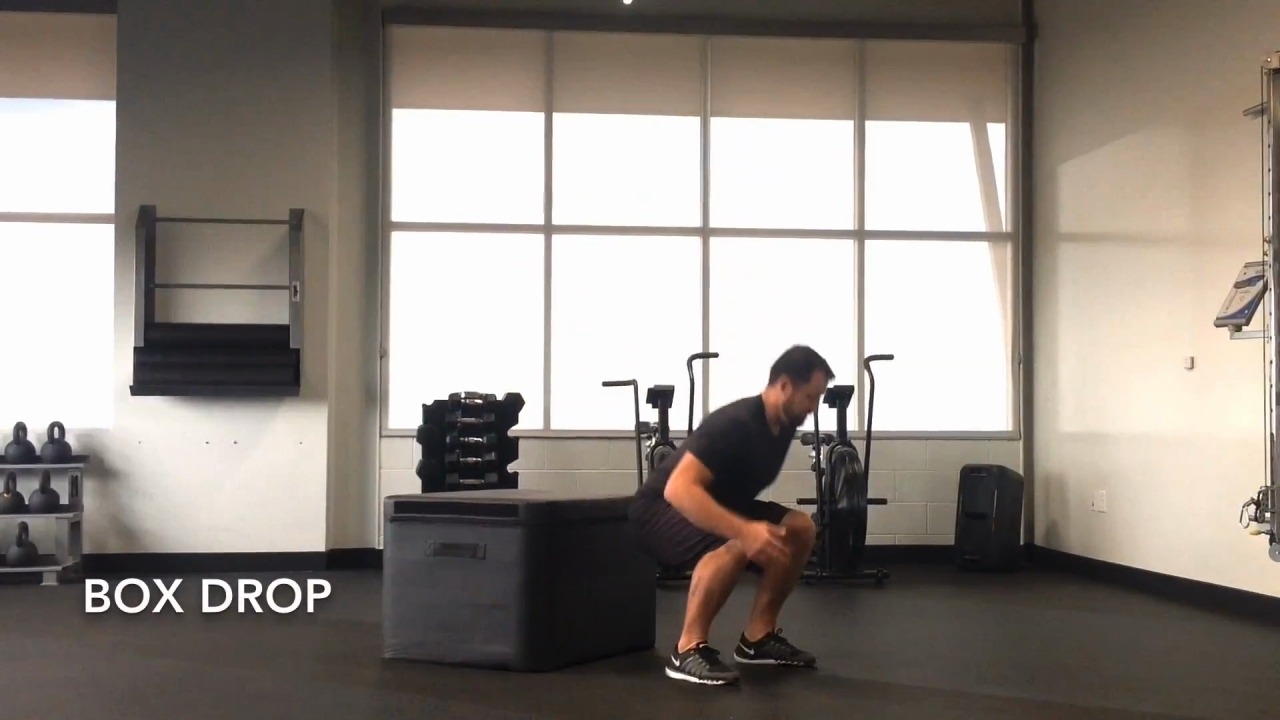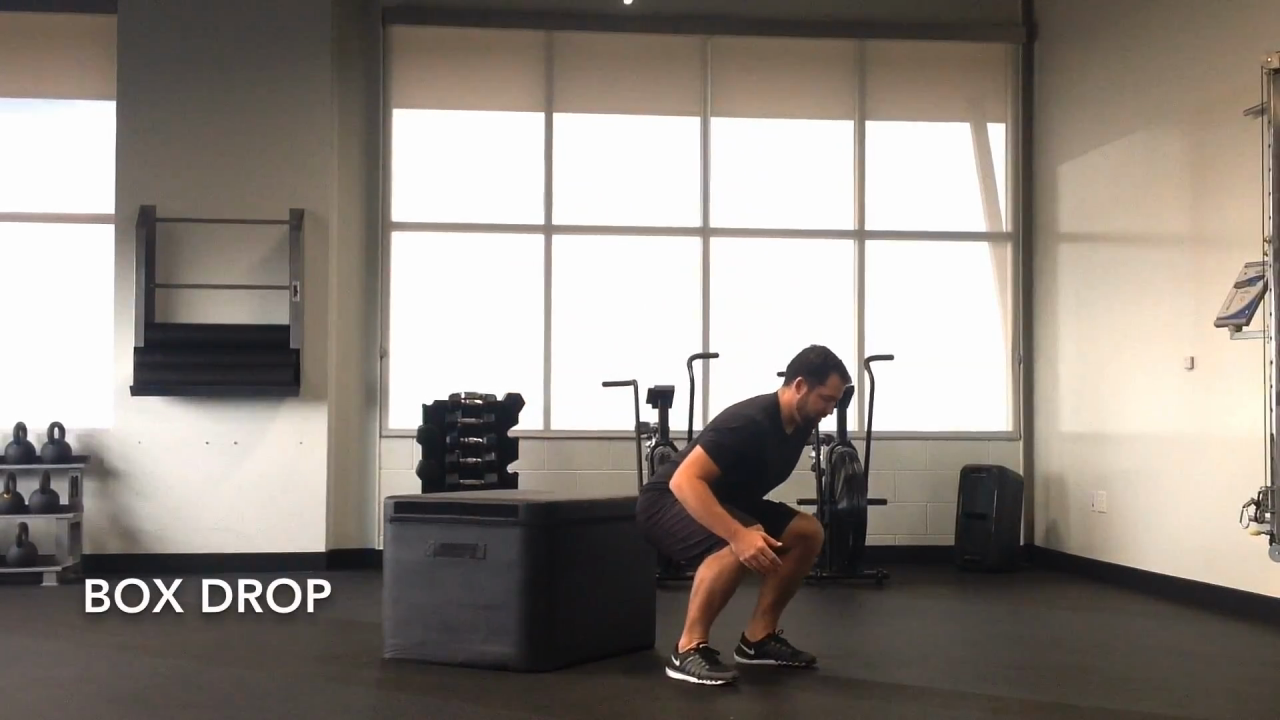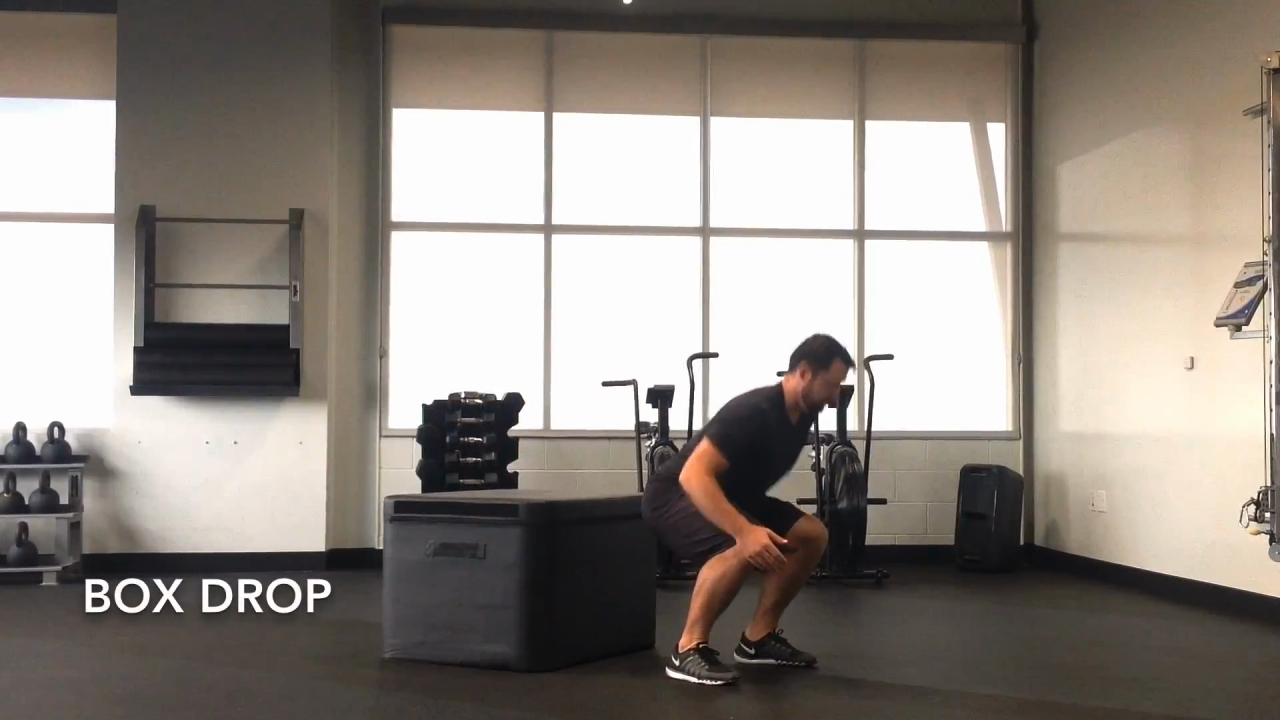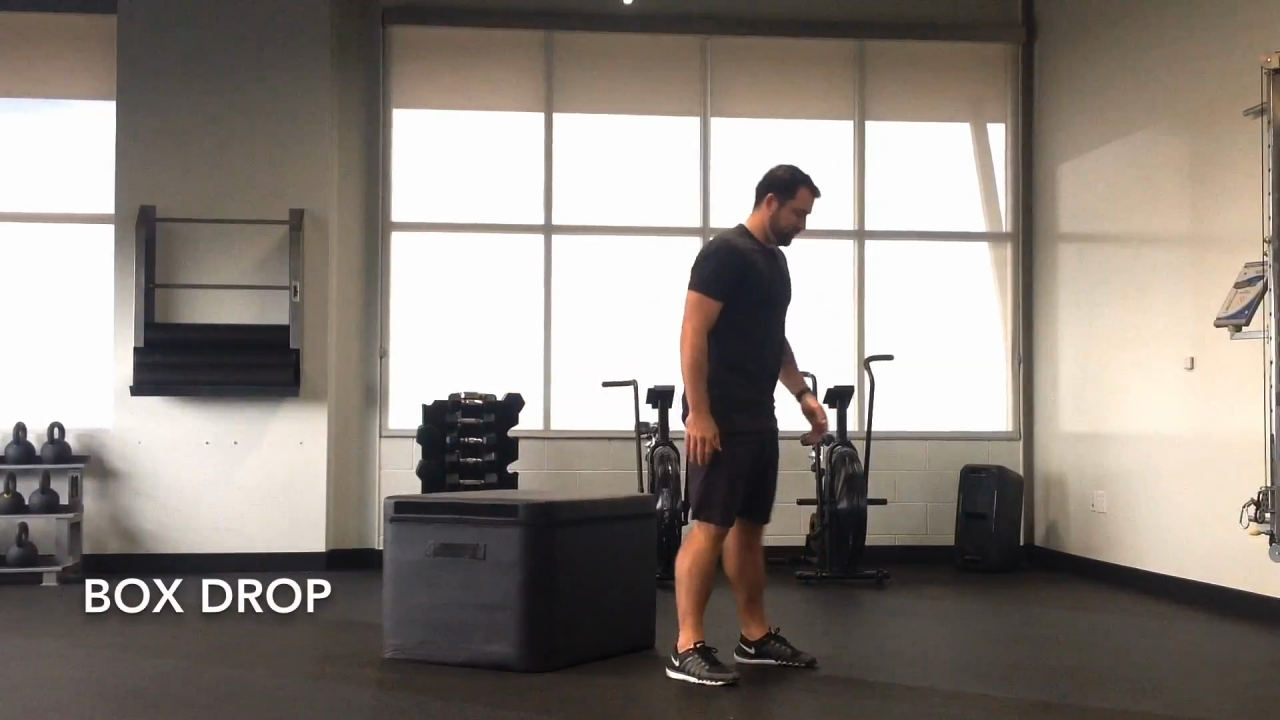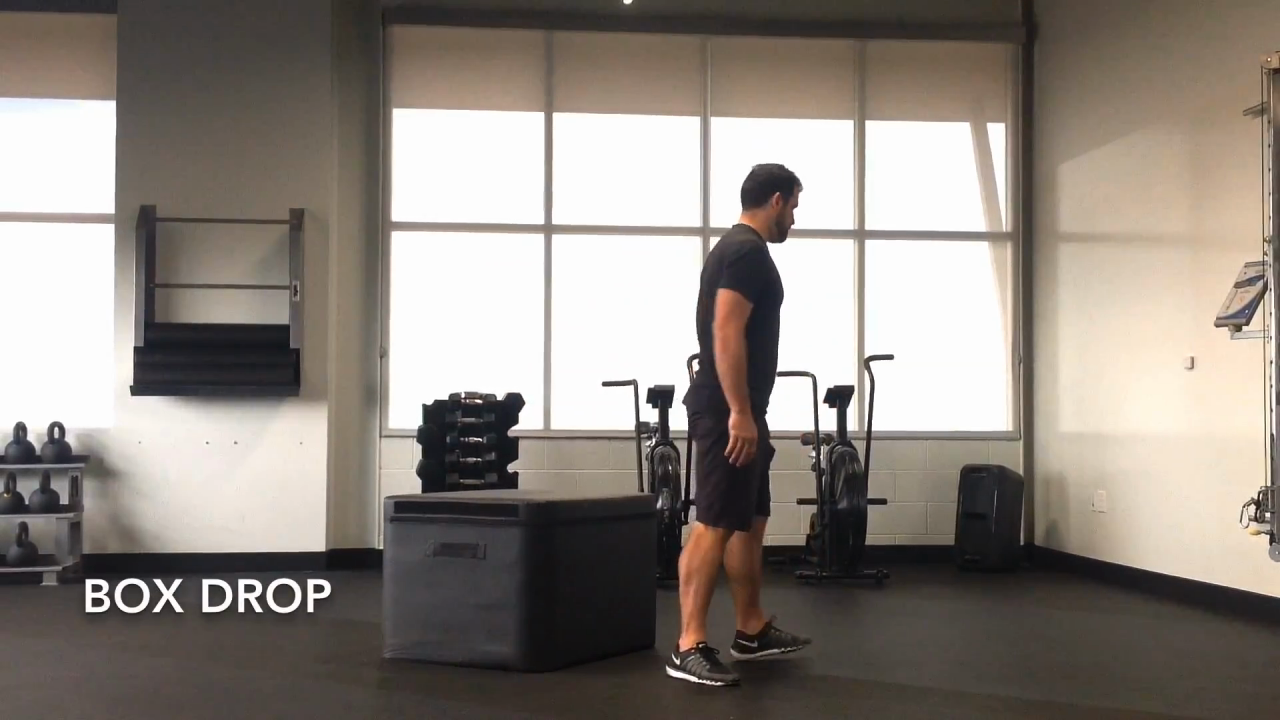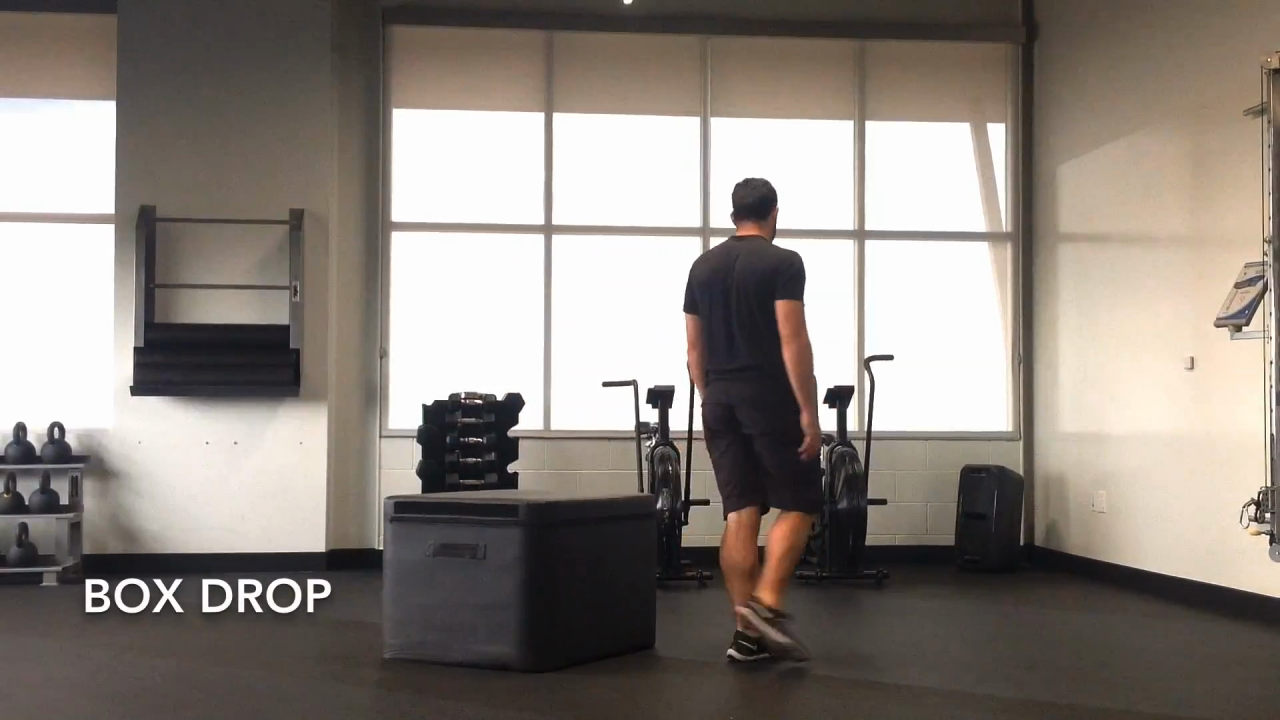
dt=0.5s
person 1, frame 1
left shoulder: (783, 427)
right shoulder: (735, 426)
right elbow: (677, 489)
right wrist: (744, 528)
right hip: (659, 510)
left knee: (801, 530)
right knee: (738, 544)
left ankle: (757, 638)
right ankle: (688, 650)
person 1, frame 2
left shoulder: (801, 424)
right shoulder: (748, 422)
right elbow: (683, 481)
right wrist: (738, 535)
right hip: (668, 503)
left knee: (808, 532)
right knee: (742, 545)
left ankle: (758, 637)
right ankle: (689, 649)
person 1, frame 3
left shoulder: (804, 415)
right shoulder: (753, 413)
right elbow: (693, 475)
left wrist: (754, 519)
right wrist: (744, 531)
right hip: (675, 496)
left knee: (811, 535)
right knee: (745, 548)
left ankle: (758, 638)
right ankle: (689, 649)
person 1, frame 4
left shoulder: (775, 259)
right shoulder: (726, 251)
right elbow: (694, 332)
left wrist: (804, 396)
right wrist: (698, 413)
left hip: (757, 413)
right hip: (721, 413)
left knee: (750, 526)
right knee: (711, 526)
left ankle: (756, 638)
right ankle: (687, 649)
person 1, frame 5
left shoulder: (737, 249)
right shoulder: (748, 251)
right elbow: (726, 332)
right wrist: (741, 413)
left hip: (734, 408)
right hip: (727, 409)
left knee: (751, 520)
right knee: (715, 525)
left ankle: (752, 630)
right ankle: (688, 647)
person 1, frame 6
left shoulder: (703, 265)
right shoulder: (783, 262)
left elbow: (694, 346)
right elbow: (793, 340)
right wrist: (809, 410)
left hip: (719, 402)
right hip: (768, 399)
left knee: (740, 516)
right knee: (798, 507)
left ankle: (748, 635)
right ankle: (765, 601)
